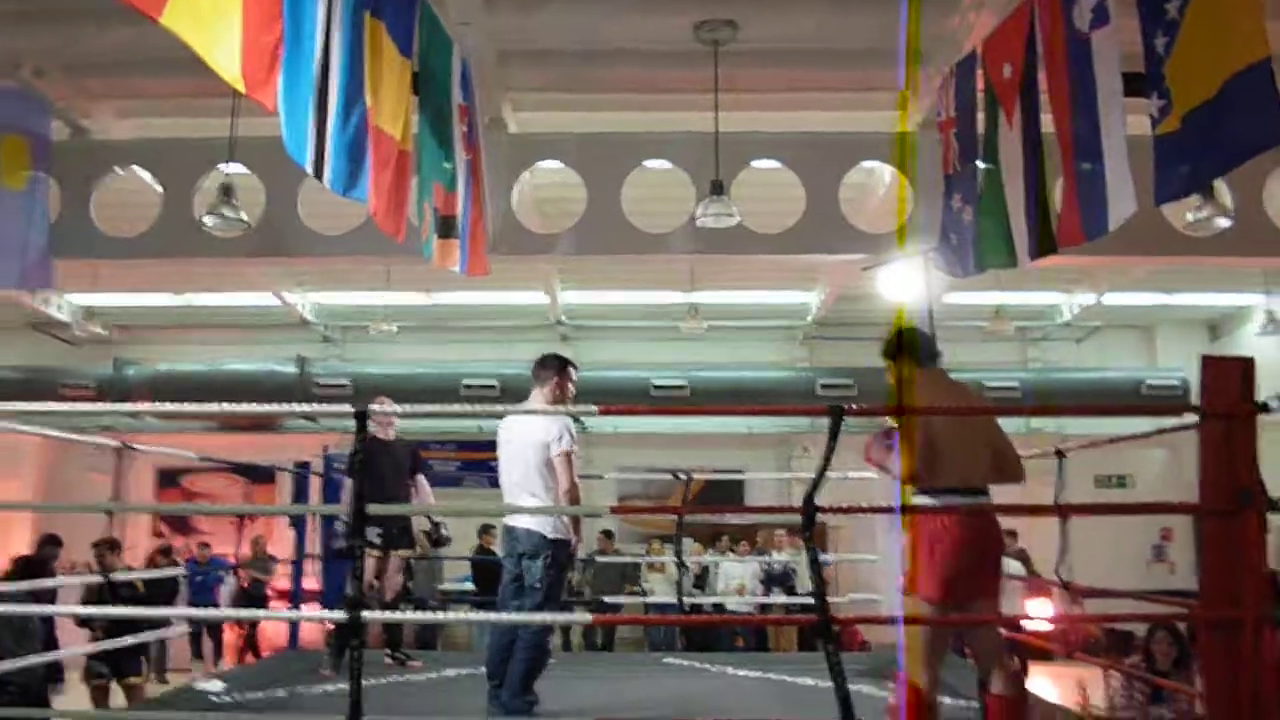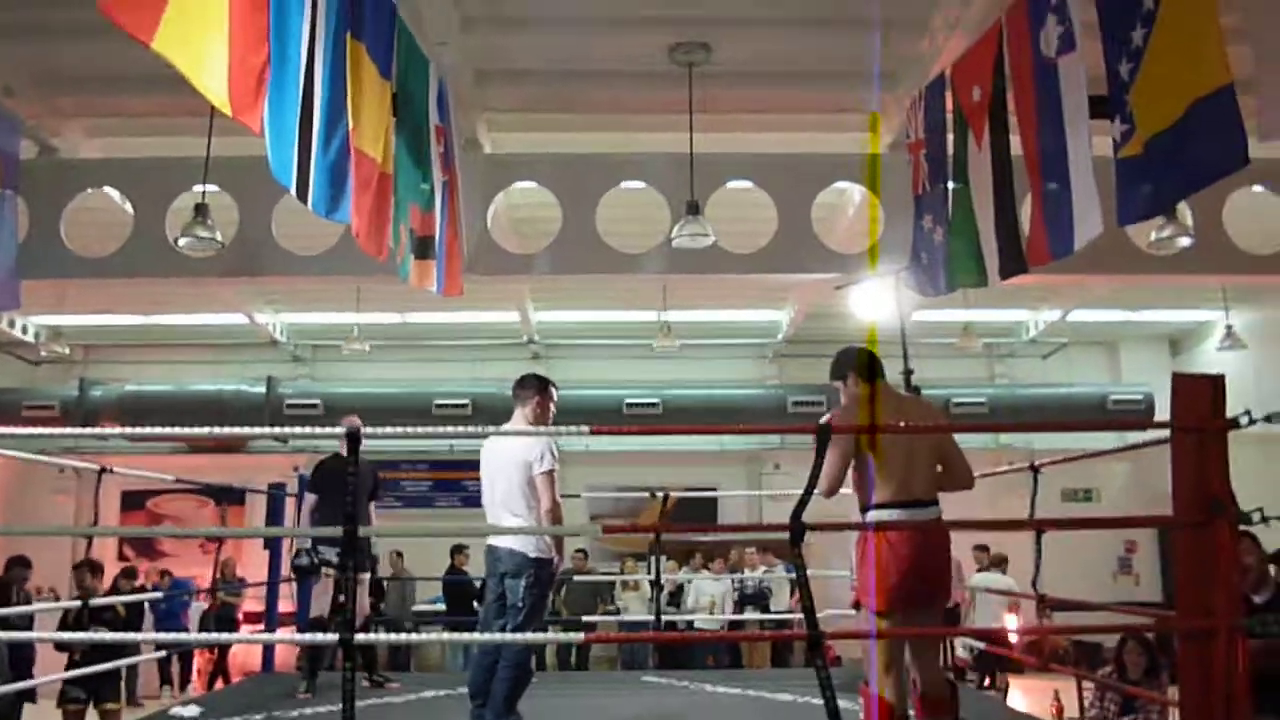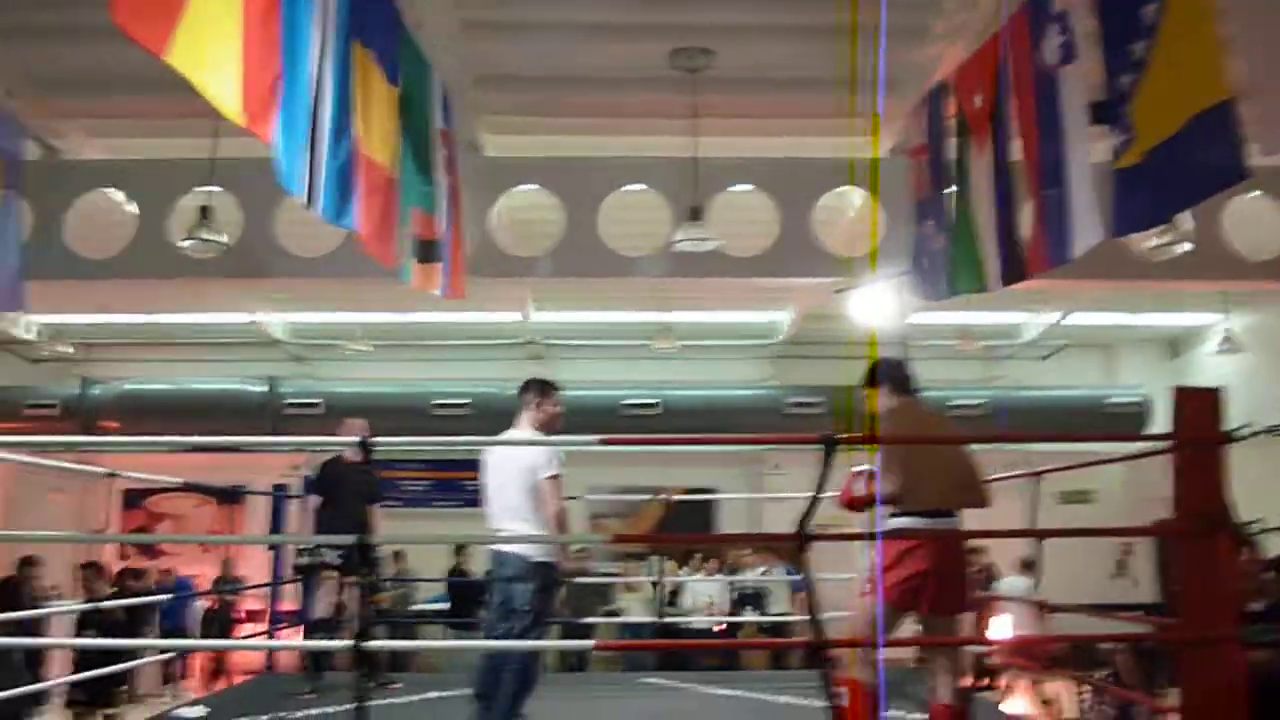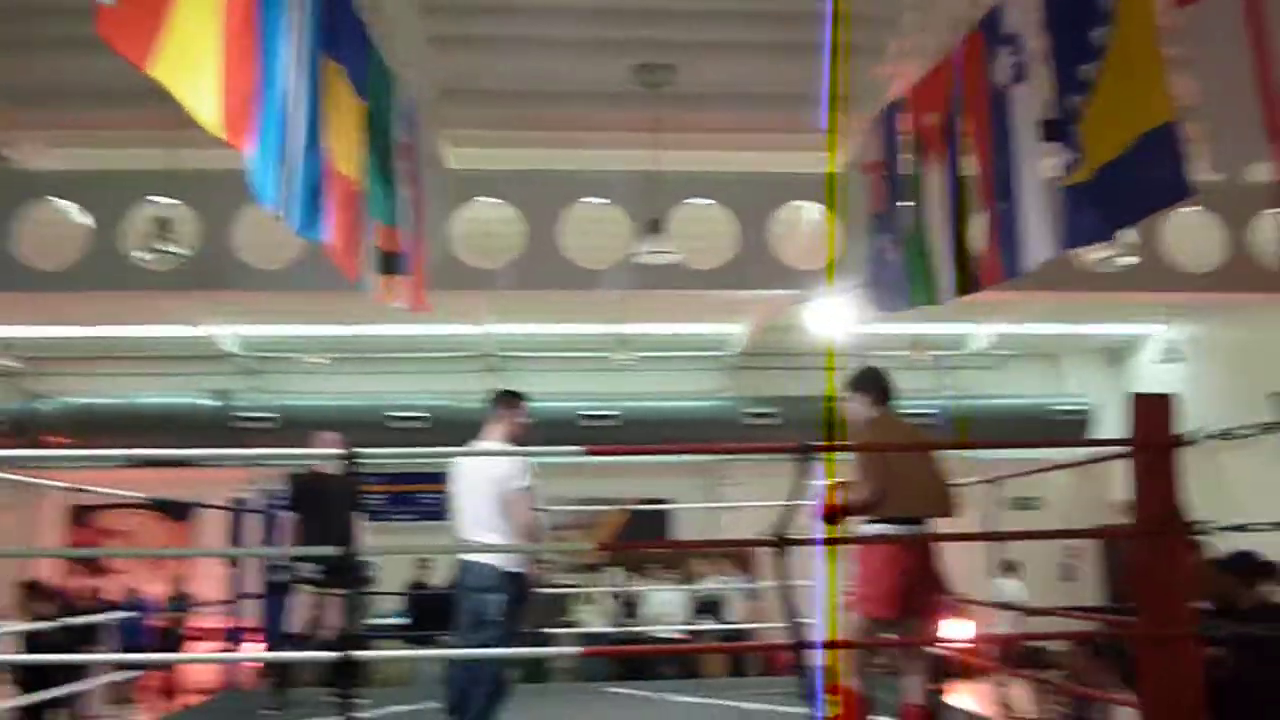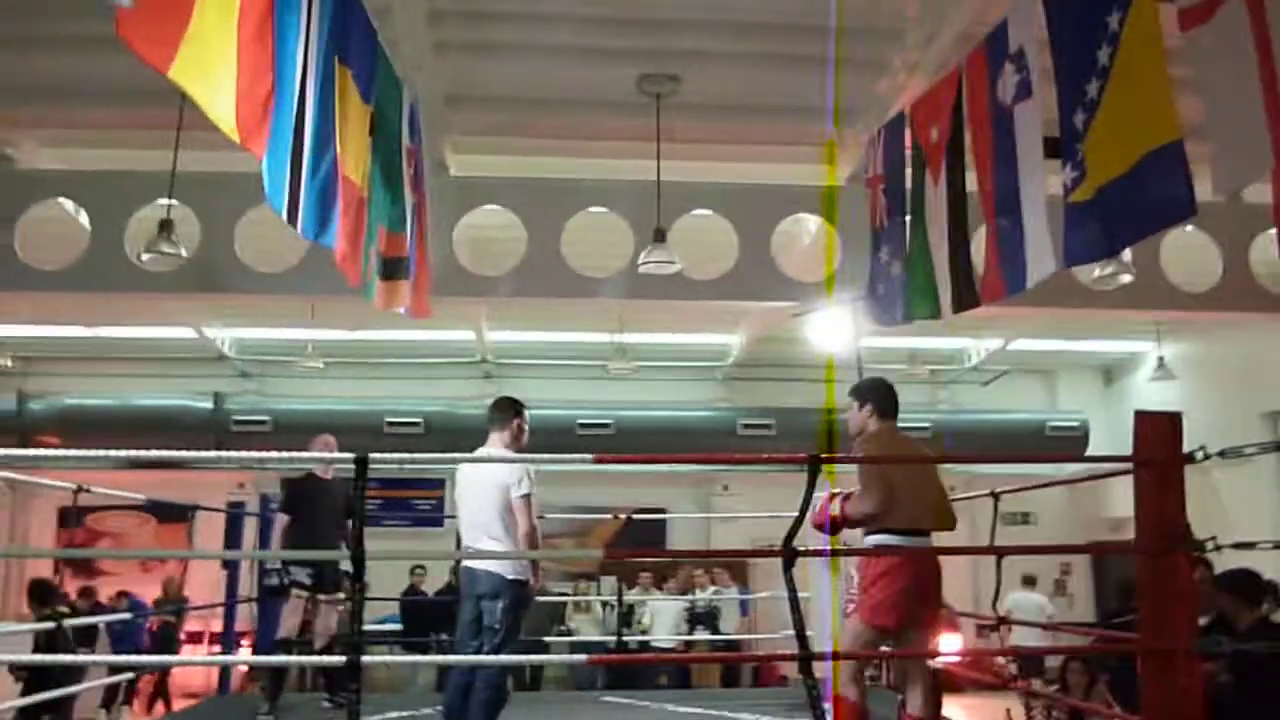
dt=0.5s
person 1, frame 1
left shoulder: (911, 394)
right shoulder: (972, 399)
left elbow: (907, 469)
right elbow: (1013, 469)
left wrist: (880, 453)
left hip: (937, 525)
right hip: (981, 522)
left knee: (920, 654)
right knee: (990, 652)
person 1, frame 2
left shoulder: (855, 412)
right shoulder: (926, 410)
left elbow: (827, 486)
right elbow: (964, 477)
left wrist: (832, 446)
left hip: (888, 537)
right hip: (931, 533)
left knee: (884, 665)
right knee: (926, 660)
person 1, frame 3
left shoulder: (892, 419)
right shoulder: (944, 426)
left elbow: (893, 485)
right elbow: (978, 496)
left wrist: (864, 488)
left hip: (909, 544)
right hip: (948, 544)
left knee: (859, 656)
right knee: (944, 665)
person 1, frame 4
left shoulder: (868, 428)
right shoulder: (916, 437)
left elbow: (867, 492)
right elbow: (944, 505)
left wrist: (840, 499)
left hip: (885, 548)
right hip: (917, 549)
left knee: (850, 661)
right knee: (913, 663)
person 1, frame 5
left shoulder: (870, 442)
right shoulder: (920, 452)
left elbow: (873, 503)
right elbow: (946, 518)
left wrist: (838, 510)
left hip: (888, 562)
right hip: (922, 563)
left knee: (845, 669)
right knee: (914, 673)
person 2, frame 1
left shoulder: (508, 423)
right shoulder: (557, 422)
right elbow: (567, 487)
right wrist: (575, 531)
left hip: (514, 528)
right hip: (547, 532)
left knee: (510, 615)
right knee: (535, 623)
person 2, frame 2
left shoulder: (490, 443)
right shoulder: (538, 443)
right elbow: (549, 506)
right wrist: (558, 550)
left hip: (496, 548)
right hip: (529, 552)
left knee: (491, 635)
right knee: (517, 641)
person 2, frame 3
left shoulder: (494, 448)
right shoulder: (543, 448)
right elbow: (554, 511)
right wrist: (562, 553)
left hip: (501, 551)
right hip: (534, 555)
left knee: (497, 636)
right knee: (523, 642)
person 2, frame 4
left shoulder: (462, 459)
right shoulder: (512, 459)
right elbow: (524, 521)
right wrist: (534, 562)
left hip: (469, 562)
right hip: (504, 566)
left knee: (467, 646)
right knee: (494, 651)
person 2, frame 5
left shoulder: (465, 467)
right shoulder: (515, 467)
right elbow: (526, 529)
right wrist: (535, 571)
left hip: (471, 570)
right hip: (505, 574)
left knee: (466, 653)
right knee: (493, 660)
person 3, frame 1
left shoulder: (408, 449)
right shoulder: (363, 449)
left elbow: (420, 485)
right elbow: (348, 491)
right wrist: (343, 528)
left hip: (400, 525)
right hip: (371, 525)
left knee: (393, 590)
right knee: (359, 589)
left ankle: (394, 649)
right ankle: (337, 651)
person 3, frame 2
left shoulder: (369, 471)
right shoulder: (326, 466)
right elbow: (308, 507)
left wrist: (372, 547)
right wrist: (303, 545)
left hip: (358, 546)
right hip: (328, 544)
left knee: (362, 612)
right knee: (320, 611)
left ankle: (370, 672)
right ankle: (309, 676)
person 3, frame 3
left shoulder: (370, 474)
right shoulder: (330, 468)
right elbow: (313, 507)
left wrist: (374, 552)
left hip: (359, 549)
right hip: (330, 547)
left knee: (360, 613)
right knee: (324, 612)
left ankle: (371, 670)
right ankle: (314, 675)
person 3, frame 4
left shoulder: (349, 483)
right shoulder: (305, 481)
left elbow: (355, 523)
right elbow: (290, 522)
left wrist: (361, 558)
left hip: (340, 562)
right hip: (310, 561)
left knee: (334, 627)
right knee: (299, 622)
left ankle: (340, 684)
person 3, frame 5
left shoulder: (342, 489)
right shoulder: (298, 485)
left elbow: (348, 530)
right elbow: (280, 526)
left hip: (330, 568)
right hip: (299, 566)
left knee: (326, 634)
right knee: (287, 631)
left ankle: (332, 692)
